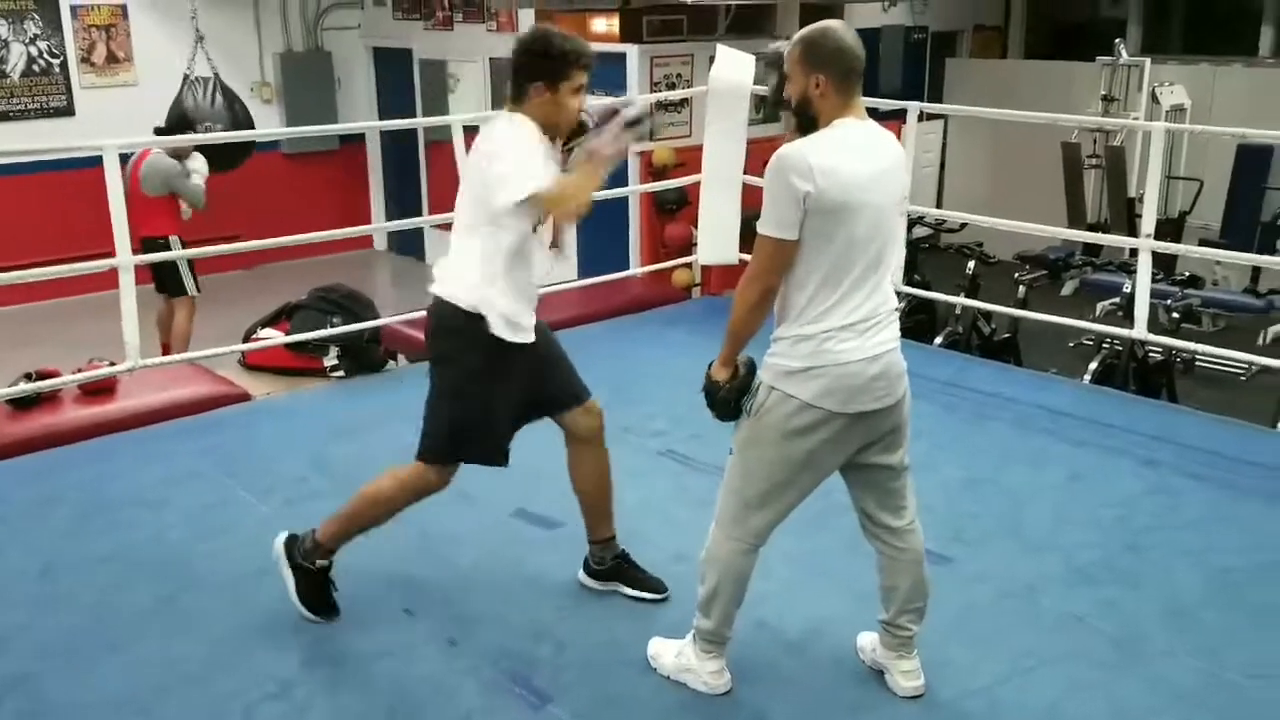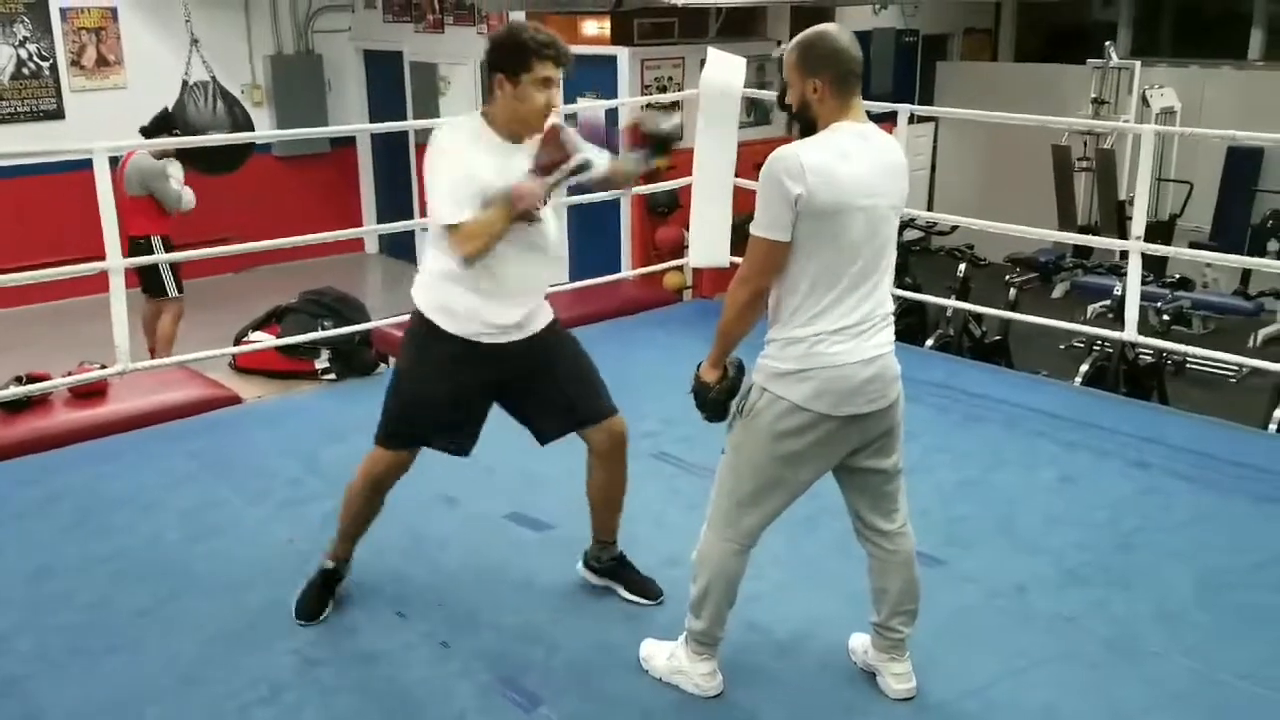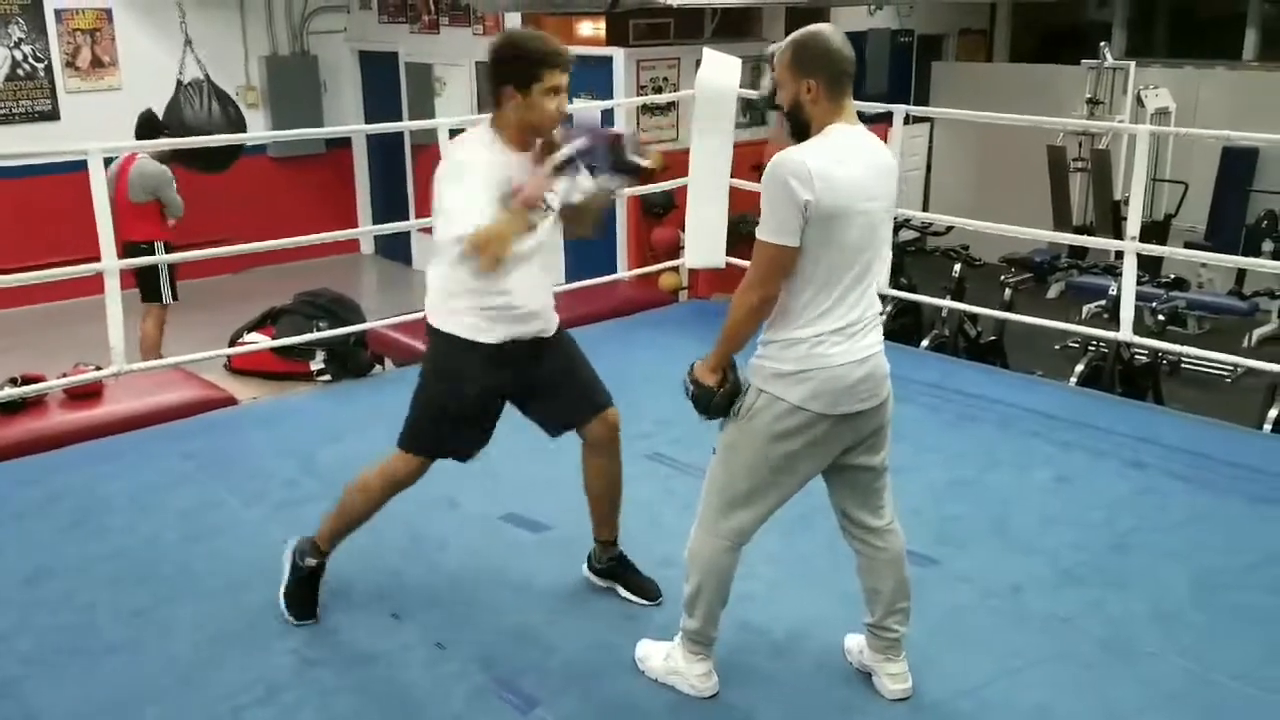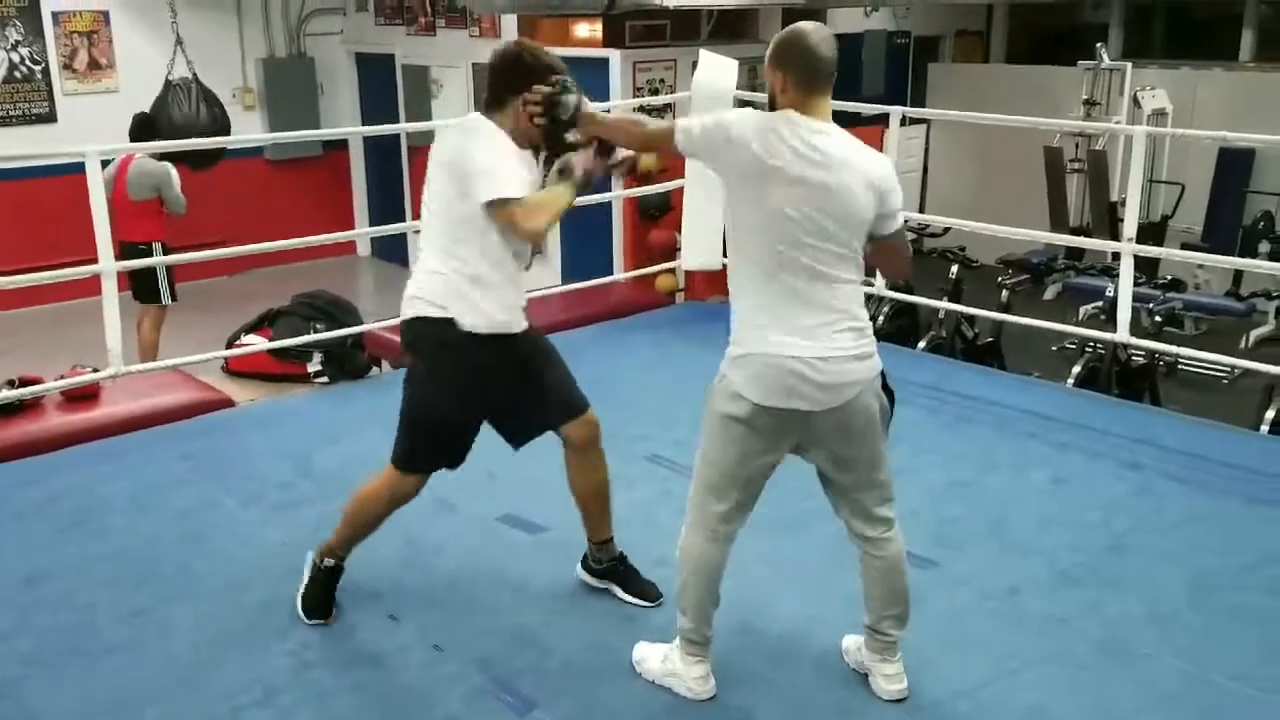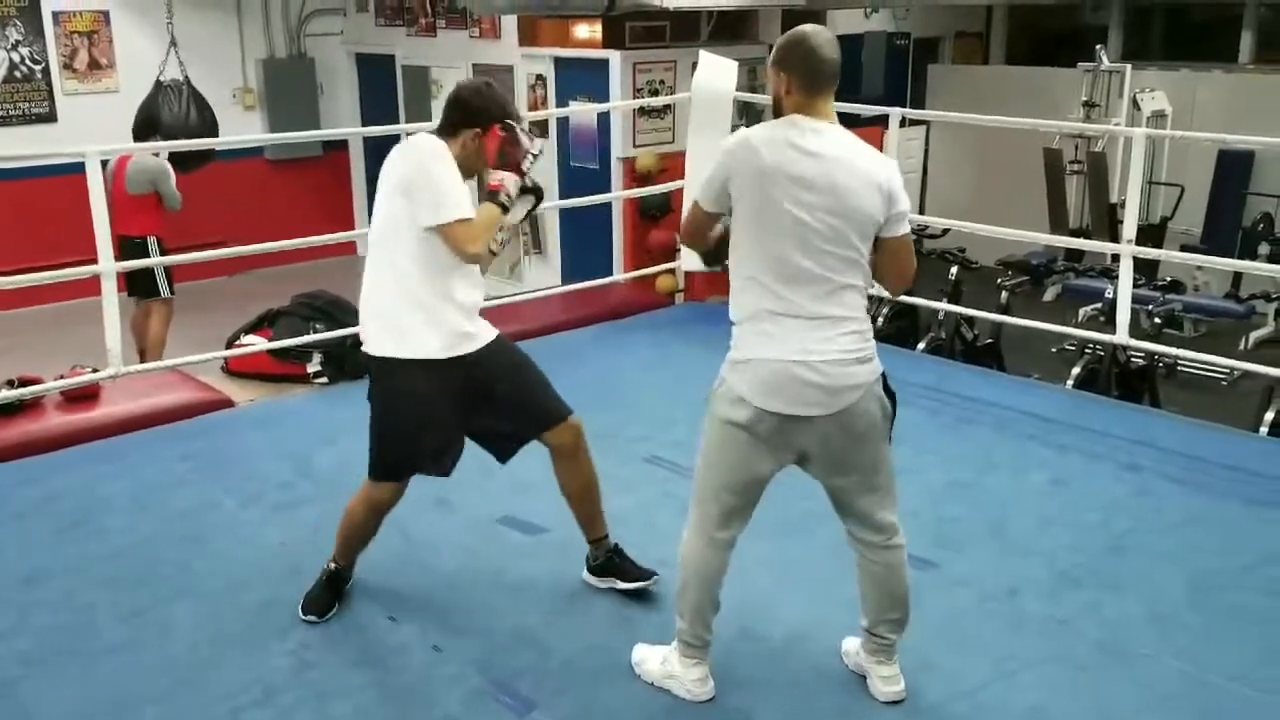
dt=0.3s
person 1, frame 1
left shoulder: (796, 162)
right shoulder: (891, 150)
left elbow: (761, 280)
left wrist: (726, 360)
right wrist: (800, 119)
left hip: (808, 382)
right hip: (882, 374)
left knee: (738, 524)
right knee: (894, 520)
left ankle: (706, 657)
right ankle: (901, 656)
person 1, frame 2
left shoulder: (792, 164)
right shoulder: (892, 154)
left elbow: (753, 283)
left wrist: (715, 360)
right wrist: (807, 127)
left hip: (800, 384)
right hip: (877, 377)
left knee: (730, 525)
right knee: (886, 523)
left ankle: (698, 658)
right ankle: (893, 658)
person 1, frame 3
left shoulder: (794, 168)
right shoulder: (878, 153)
left elbow: (762, 290)
left wrist: (715, 361)
right wrist: (787, 131)
left hip: (797, 385)
right hip: (867, 377)
left knee: (721, 520)
right knee: (873, 520)
left ankle: (693, 658)
right ankle: (888, 657)
person 1, frame 4
left shoulder: (744, 134)
right shoulder: (872, 166)
left elbow: (648, 135)
right elbow: (898, 267)
left wrist: (583, 120)
left hip: (761, 378)
right hip: (847, 377)
left knee: (710, 521)
right knee: (876, 523)
left ankle: (691, 660)
right ankle: (885, 659)
person 1, frame 5
left shoulder: (746, 149)
right shoulder: (878, 169)
left elbow: (693, 233)
right elbow: (900, 278)
left wrist: (725, 242)
left hip: (759, 382)
right hip: (848, 382)
left knee: (710, 526)
right knee: (877, 530)
left ankle: (689, 663)
right ankle: (883, 661)
person 2, frame 1
left shoulder: (530, 139)
right shoulder: (510, 137)
left elbow: (552, 214)
right elbow: (562, 206)
left wrist: (603, 147)
right wrist: (605, 149)
left hip: (509, 319)
right hip: (473, 323)
left knee: (586, 423)
right knee: (436, 471)
left ankle: (605, 557)
right ankle: (312, 551)
person 2, frame 2
left shoulder: (546, 138)
right shoulder: (454, 143)
left elbow: (615, 175)
right elbow: (467, 247)
left wrist: (647, 153)
right wrist: (522, 191)
left hip: (529, 328)
right hip: (451, 332)
left knee: (610, 434)
right knee: (388, 459)
left ankle: (603, 556)
right ankle: (334, 565)
person 2, frame 3
left shoulder: (535, 155)
right shoulder: (467, 159)
left elbow: (574, 226)
right elbow: (484, 256)
left wrist: (599, 197)
right wrist: (529, 196)
left hip: (535, 328)
right hip: (470, 335)
left knee: (603, 428)
right knee: (411, 464)
left ankle: (606, 556)
right ankle: (311, 556)
person 2, frame 4
left shoulder: (503, 150)
right shoulder: (473, 134)
left elbow: (522, 240)
right elbow: (529, 227)
left wrist: (562, 179)
right wrist: (571, 174)
left hip: (501, 325)
right hip: (449, 328)
left knee: (583, 430)
right knee: (407, 477)
left ankle: (602, 558)
right ankle: (327, 561)
person 2, frame 5
left shoulder: (455, 176)
right shoulder: (423, 153)
right elbow: (474, 247)
left wrist: (508, 203)
right wrist: (501, 183)
left hip: (472, 342)
right hip: (408, 353)
left knee: (566, 436)
right knee: (383, 489)
left ankle: (603, 556)
right ankle: (337, 571)
person 3, frame 1
left shoulder: (139, 159)
right shoulder: (168, 167)
right elbow: (198, 201)
right wrist: (197, 175)
left hip: (149, 240)
right hip: (167, 241)
left knee: (169, 300)
right knee: (185, 306)
left ankle: (167, 355)
person 3, frame 2
left shoulder: (132, 160)
right shoulder: (150, 167)
right elbow: (174, 204)
right wrist: (175, 179)
left hip: (139, 240)
right hip: (152, 242)
left knee: (154, 301)
right knee: (173, 308)
left ankle: (155, 358)
person 3, frame 3
left shoulder: (117, 166)
right shoulder: (157, 171)
right elbow: (177, 211)
right wrist: (171, 190)
left hip: (131, 244)
right hip: (152, 246)
left knee: (152, 307)
right knee: (156, 312)
left ankle: (153, 359)
person 3, frame 4
left shoulder: (113, 169)
right shoulder: (157, 170)
right elbow: (179, 208)
right wrist: (173, 186)
left hip: (127, 246)
right hip: (149, 247)
left knee: (148, 309)
right knee: (154, 313)
left ankle: (148, 364)
person 3, frame 5
left shoulder: (115, 163)
right shoulder: (154, 165)
right elbow: (175, 204)
right wrist: (170, 179)
left hip: (125, 242)
right hip: (146, 243)
left knee: (142, 304)
right knee: (161, 308)
left ankle: (145, 362)
